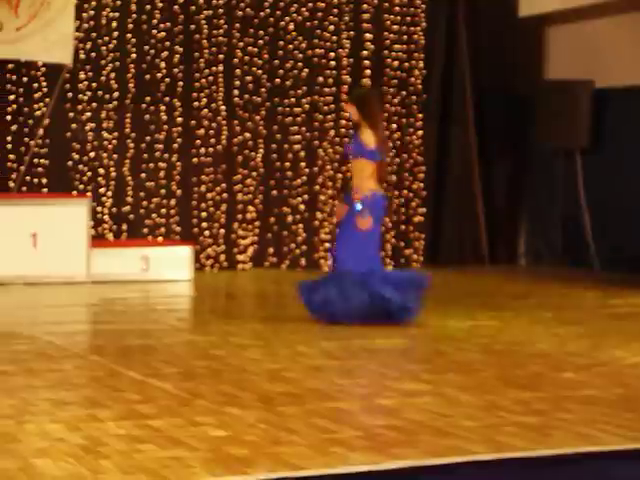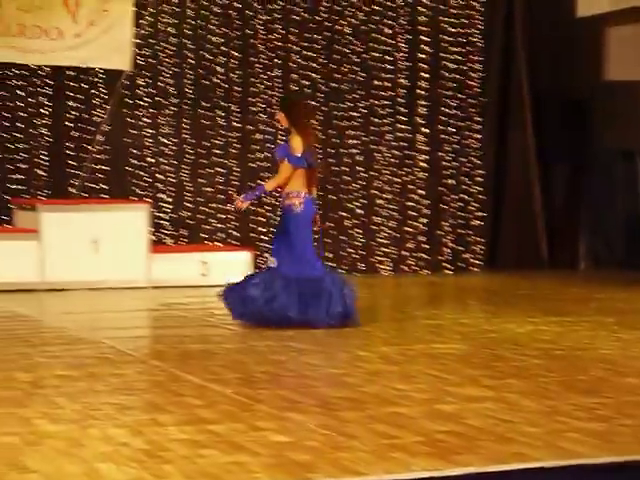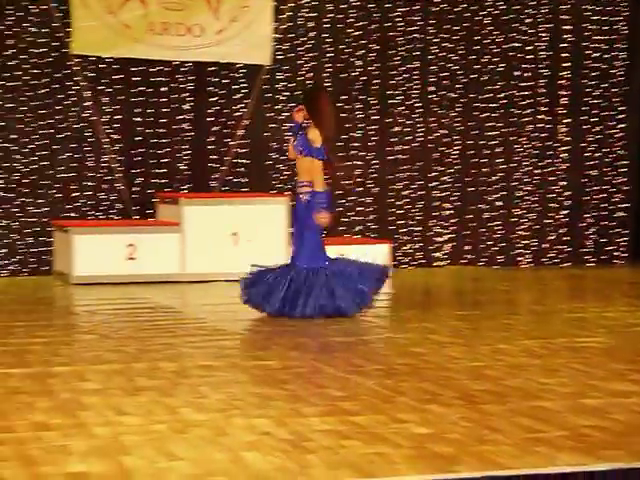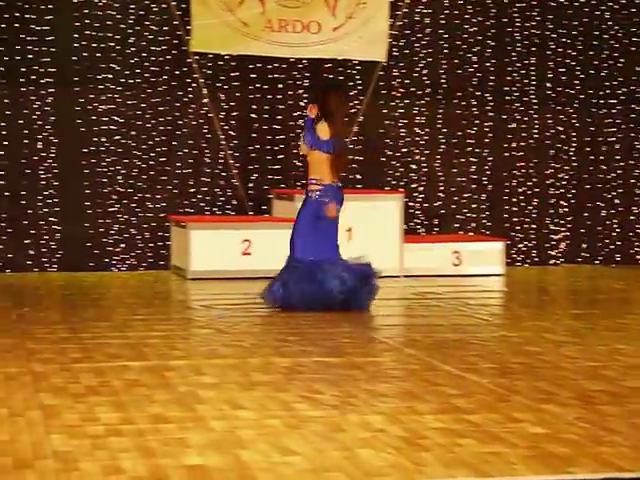
dt=0.7s
person 1, frame 1
left shoulder: (366, 134)
right shoulder: (365, 134)
left elbow: (367, 175)
left wrist: (362, 211)
right wrist: (346, 202)
left hip: (367, 201)
right hip: (364, 200)
left knee: (347, 255)
right knee: (364, 257)
person 1, frame 2
left shoulder: (296, 140)
right shoulder: (301, 140)
left elbow: (282, 178)
right elbow: (310, 176)
left wrist: (250, 196)
right wrist: (311, 211)
left hip: (297, 205)
right hip: (299, 204)
left knee: (306, 260)
right knee: (280, 257)
left ankle: (330, 310)
right ankle: (275, 307)
person 1, frame 3
left shoulder: (314, 132)
right shoulder: (311, 131)
left elbow: (317, 172)
right elbow: (293, 153)
left wrist: (321, 207)
right wrist: (297, 125)
left hip: (309, 194)
right hip: (310, 195)
left knee: (305, 251)
right knee: (309, 250)
left ankle: (303, 303)
person 1, frame 4
left shoulder: (322, 126)
right shoulder: (331, 127)
left elbow: (325, 164)
right elbow: (304, 149)
left wrist: (329, 198)
right wrist: (309, 119)
left hip: (319, 190)
right hip: (331, 191)
left knee: (302, 244)
right knee: (325, 247)
left ankle: (311, 293)
